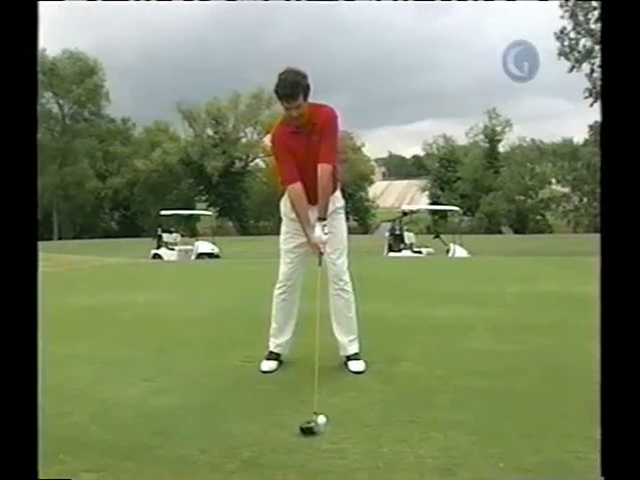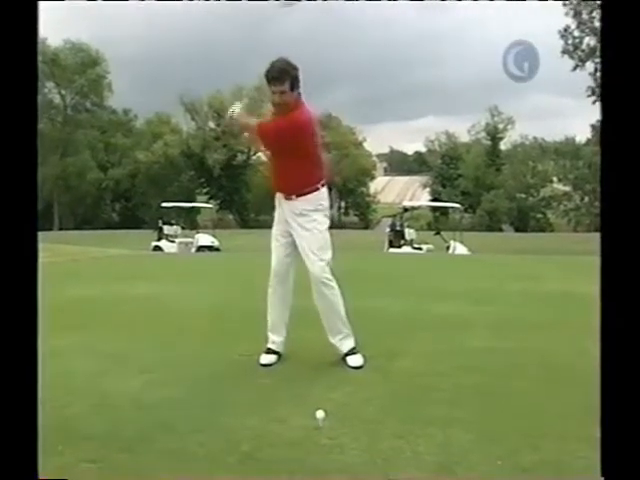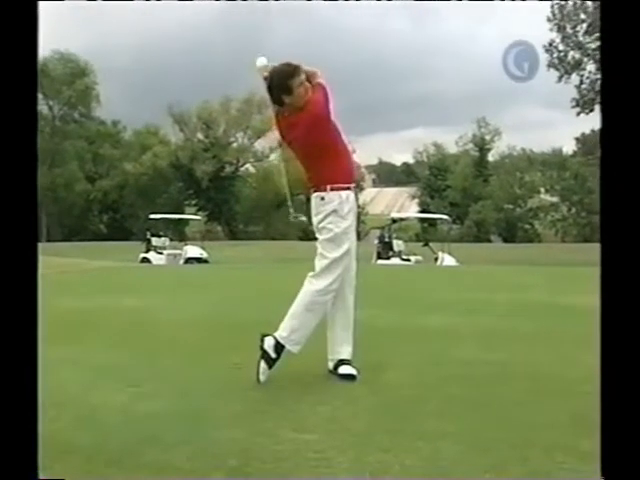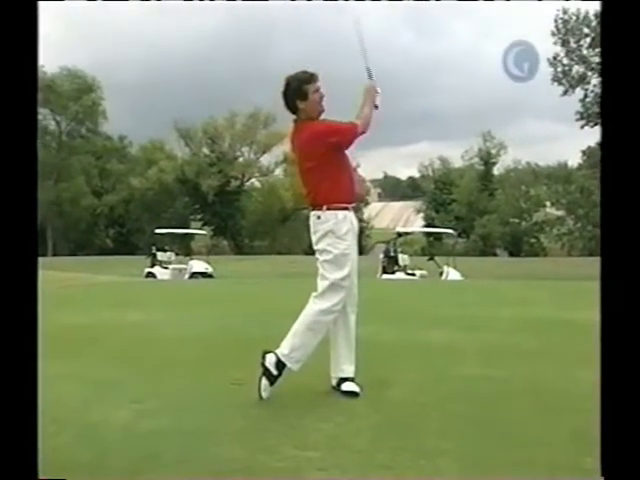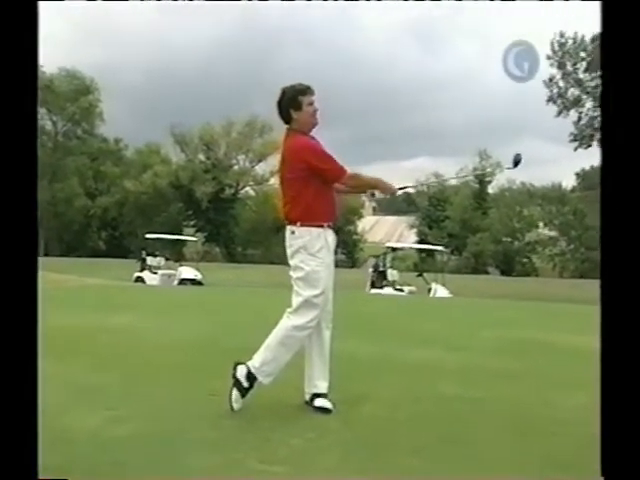
dt=1s
person 1, frame 1
left shoulder: (327, 116)
right shoulder: (279, 136)
left elbow: (325, 169)
right elbow: (293, 184)
left wrist: (322, 221)
right wrist: (309, 232)
left hip: (330, 204)
right hip: (294, 208)
left knee: (339, 276)
right knee: (287, 279)
left ankle: (350, 348)
right ankle: (277, 348)
person 1, frame 2
left shoulder: (296, 121)
right shoulder: (283, 112)
left elbow: (252, 129)
right elbow: (263, 135)
left wrist: (237, 115)
left hip: (309, 204)
right hip: (284, 203)
left knee: (319, 273)
right knee: (279, 273)
left ankle: (346, 344)
right ankle: (275, 343)
person 1, frame 3
left shoulder: (284, 119)
right shoulder: (313, 114)
right elbow: (319, 76)
left wrist: (280, 75)
right wrist: (280, 80)
left hip: (337, 199)
right hip: (335, 200)
left knee: (344, 281)
right knee: (325, 278)
left ankle: (339, 356)
right ankle: (278, 342)
person 1, frame 4
left shoulder: (305, 132)
right shoulder: (319, 131)
left elbow: (349, 131)
right elbow: (360, 126)
right wrist: (368, 99)
left hip: (338, 218)
right hip: (334, 219)
left knee: (346, 299)
right knee: (330, 297)
left ankle: (342, 374)
right ankle: (279, 360)
person 1, frame 5
left shoulder: (300, 144)
right shoulder: (304, 147)
left elbow: (332, 184)
right elbow: (347, 179)
left wrist: (369, 188)
right wrist: (379, 184)
left hip: (319, 236)
right hip: (309, 237)
left knee: (321, 316)
right knee: (304, 314)
left ankle: (316, 389)
right ankle: (251, 372)
